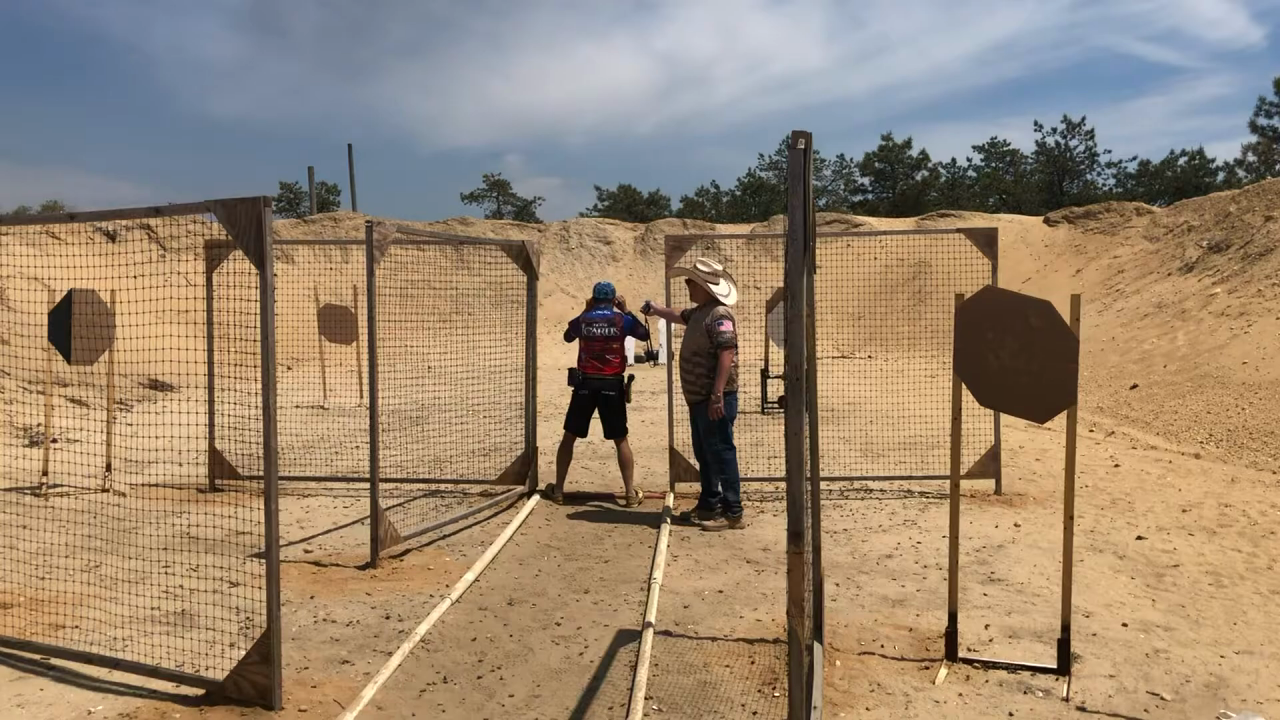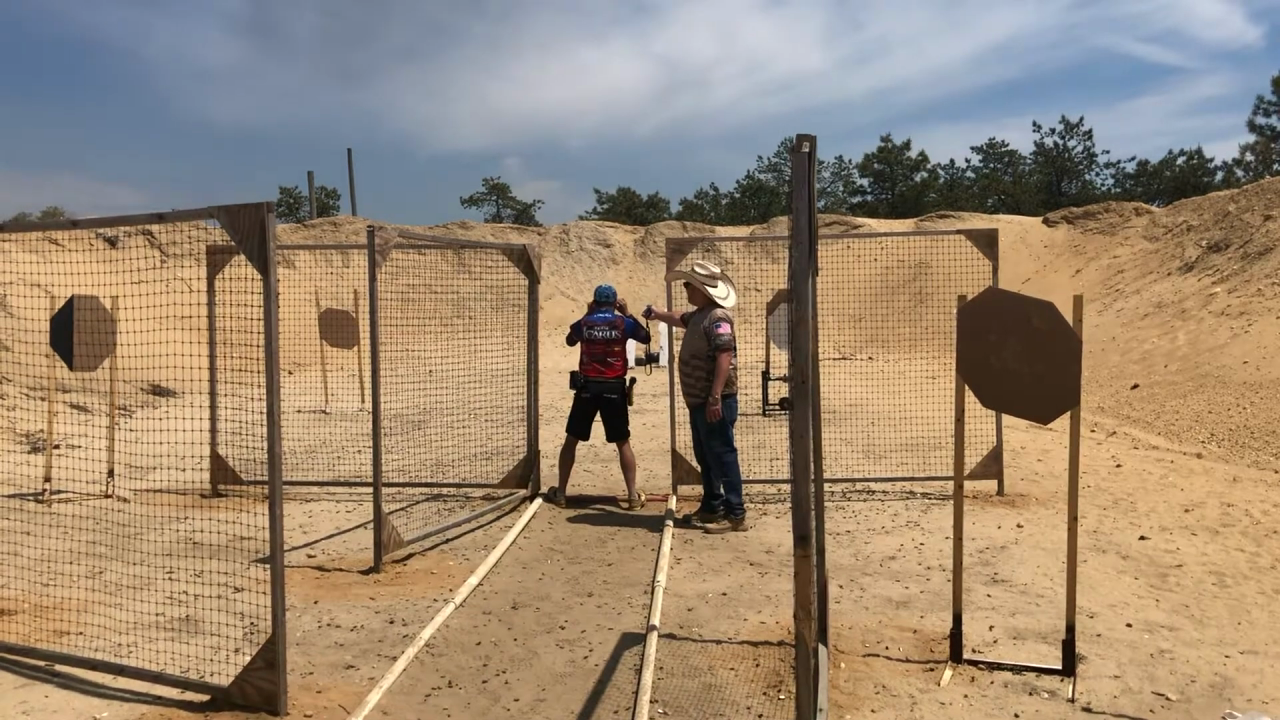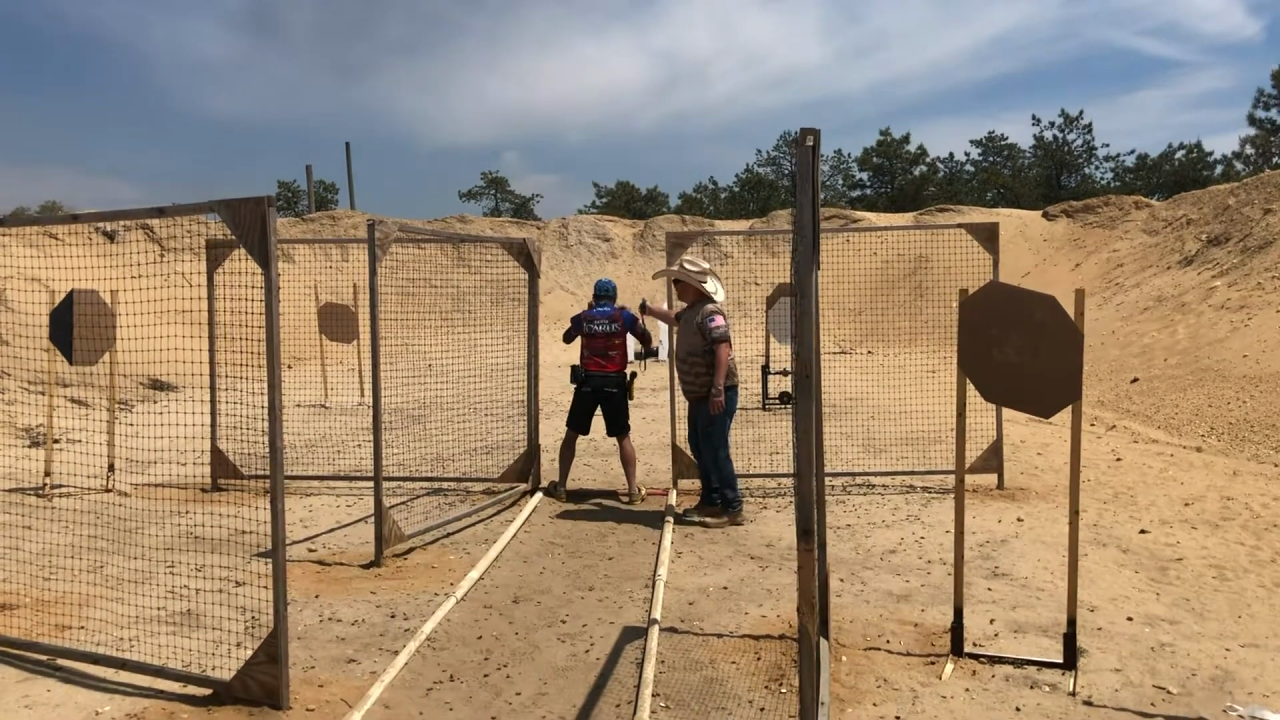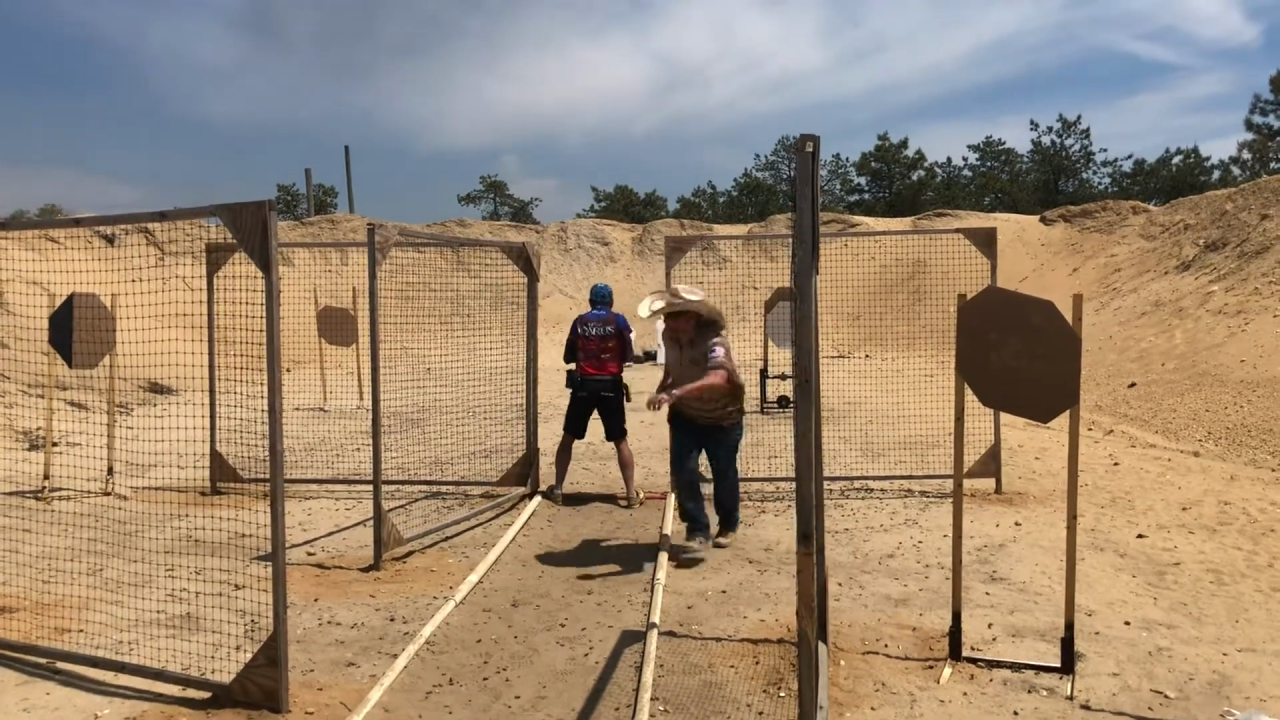
dt=0.7s
person 1, frame 1
left shoulder: (720, 315)
right shoulder: (699, 312)
left elbow: (727, 356)
right elbow: (680, 316)
left wrist: (717, 395)
right wrist: (656, 310)
left hip: (716, 399)
right hip: (698, 398)
left knee: (722, 453)
right knee: (704, 455)
left ankle: (733, 513)
right ankle: (708, 505)
person 1, frame 2
left shoulder: (718, 317)
right shoulder: (698, 315)
left elbow: (725, 357)
right elbow: (679, 320)
left wrist: (715, 397)
right wrist: (656, 314)
left hip: (715, 402)
right hip: (698, 401)
left knee: (722, 456)
right knee: (705, 457)
left ankle: (735, 515)
right ankle: (712, 507)
person 1, frame 3
left shoulder: (710, 312)
right shoulder: (690, 310)
left elbow: (723, 350)
right elbow: (675, 319)
left wrist: (718, 390)
right wrist: (650, 310)
left hip: (715, 394)
right hip: (698, 395)
left knee: (714, 450)
right knee: (700, 449)
left ankle: (732, 508)
right ankle: (711, 501)
person 1, frame 4
left shoulder: (713, 342)
right shoulder: (671, 336)
left elbow: (717, 380)
left wrist: (675, 393)
right wrist: (662, 386)
left hip: (722, 418)
right hip: (685, 416)
left knee: (724, 476)
right knee: (684, 472)
left ankle: (728, 524)
right ankle: (698, 532)
person 2, frame 1
left shoulder: (583, 319)
right shoulder: (622, 320)
left elbow: (567, 337)
right elbow: (645, 335)
right wrist: (627, 311)
left hip: (586, 384)
right hip: (612, 385)
left knee: (569, 437)
right knee: (621, 440)
left ankle: (558, 489)
right ankle: (630, 492)
person 2, frame 2
left shoulder: (583, 323)
right shoulder: (623, 323)
left elbow: (570, 341)
right elbow: (646, 338)
right wrist: (628, 314)
left hip: (587, 387)
right hip: (614, 388)
left knee: (571, 440)
right knee: (623, 443)
left ankle: (560, 492)
right ankle: (633, 495)
person 2, frame 3
left shoulder: (583, 318)
right shoulder: (623, 316)
left elbow: (567, 339)
right elbow: (647, 341)
left hip: (587, 382)
right hip: (614, 381)
left knee: (571, 434)
right knee: (623, 437)
left ankle: (561, 487)
right ankle: (633, 489)
person 2, frame 4
left shoulder: (579, 322)
right shoulder: (617, 320)
left elbow: (568, 357)
right elbow: (628, 355)
left hip: (583, 385)
right hip: (610, 385)
left knee: (568, 438)
right knee: (620, 441)
left ankle: (557, 490)
right ankle: (631, 493)
